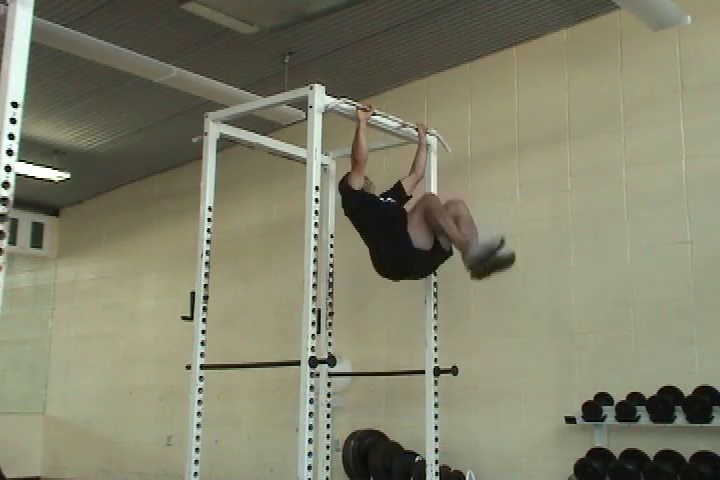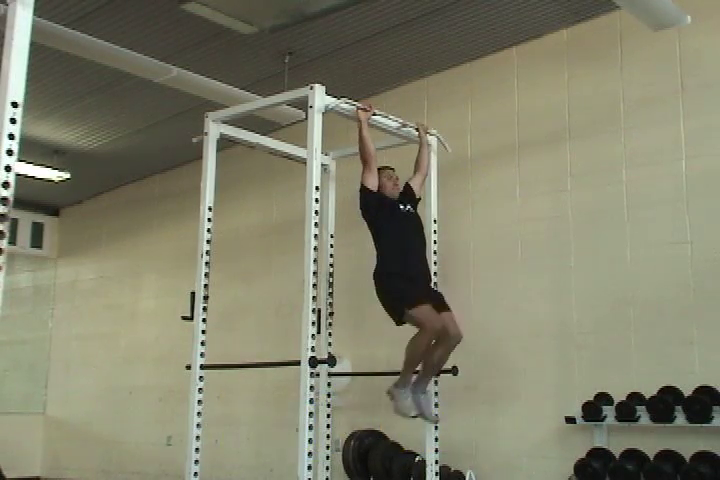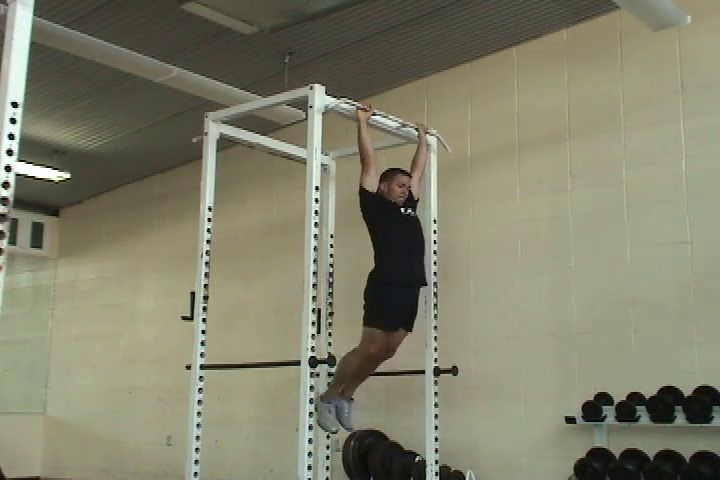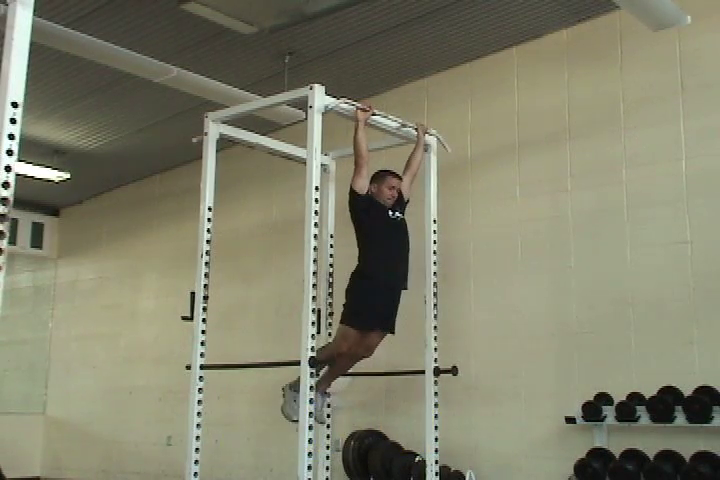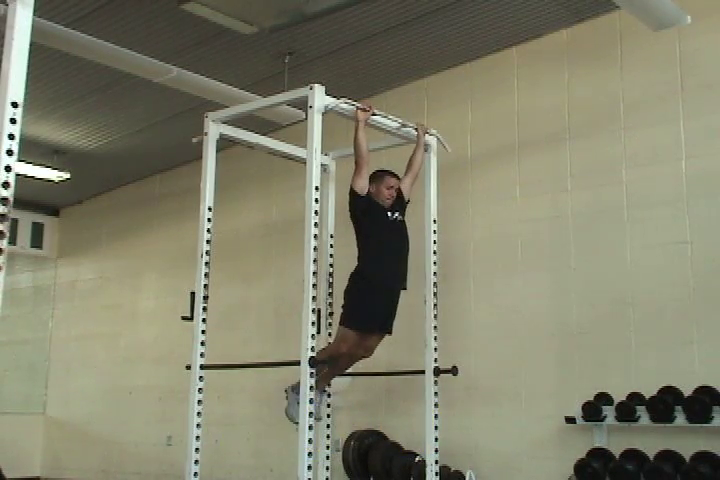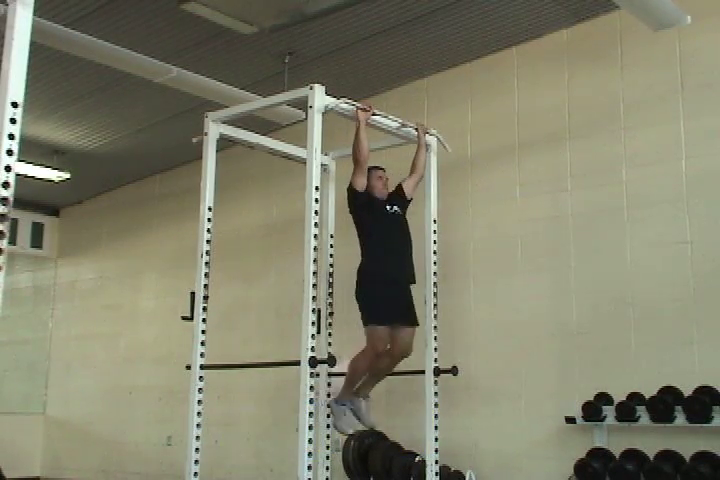
dt=0.3s
person 1, frame 1
left shoulder: (389, 197)
right shoulder: (355, 202)
left elbow: (416, 175)
right elbow: (358, 162)
left wrist: (422, 139)
right wrist: (361, 123)
left hip: (417, 255)
right hip: (394, 257)
left knee: (456, 205)
right knee: (430, 201)
left ankle: (478, 258)
right ankle: (473, 251)
person 1, frame 2
left shoulder: (406, 203)
right shoulder: (372, 202)
left elbow: (420, 173)
right elbow: (369, 163)
left wrist: (423, 139)
right wrist: (363, 124)
left hip: (419, 282)
right hip: (394, 281)
left knee: (452, 335)
right knee: (434, 326)
left ankle: (419, 389)
right ankle: (403, 386)
person 1, frame 3
left shoulder: (408, 206)
right shoulder: (374, 203)
left elbow: (418, 171)
right elbow: (369, 164)
left wrist: (422, 139)
right wrist: (362, 123)
left hip: (410, 288)
right hip: (385, 285)
left knee: (386, 351)
right knee: (369, 348)
left ankle: (343, 397)
right ankle: (328, 398)
person 1, frame 4
left shoulder: (397, 209)
right shoulder: (363, 205)
left elbow: (411, 172)
right elbow: (361, 164)
left wrist: (420, 141)
right wrist: (360, 124)
left hip: (391, 291)
right hip: (367, 287)
left knee: (365, 349)
right knee: (343, 346)
left ankle: (320, 389)
right ankle: (296, 388)
person 1, frame 5
left shoulder: (397, 209)
right shoulder: (363, 206)
left elbow: (411, 173)
right elbow: (362, 165)
left wrist: (420, 140)
right wrist: (360, 123)
left hip: (390, 290)
right hip: (365, 287)
left knee: (364, 350)
right knee: (344, 347)
left ankle: (317, 387)
right ankle: (297, 389)
person 1, frame 6
left shoulder: (397, 203)
right shoulder: (361, 202)
left elbow: (416, 174)
right elbow: (361, 164)
left wrist: (421, 141)
right wrist: (361, 123)
left hip: (400, 284)
right hip: (374, 282)
left knee: (401, 349)
right knee: (376, 347)
left ankle: (359, 396)
right ankle: (342, 401)
